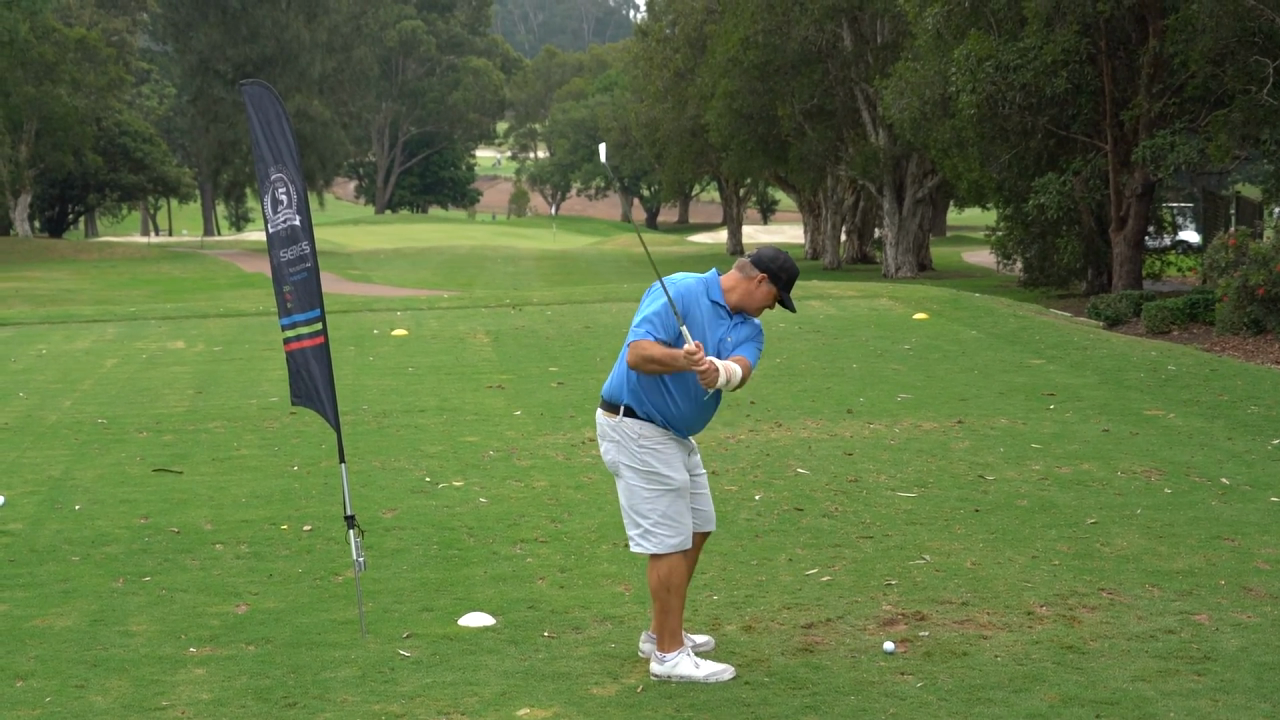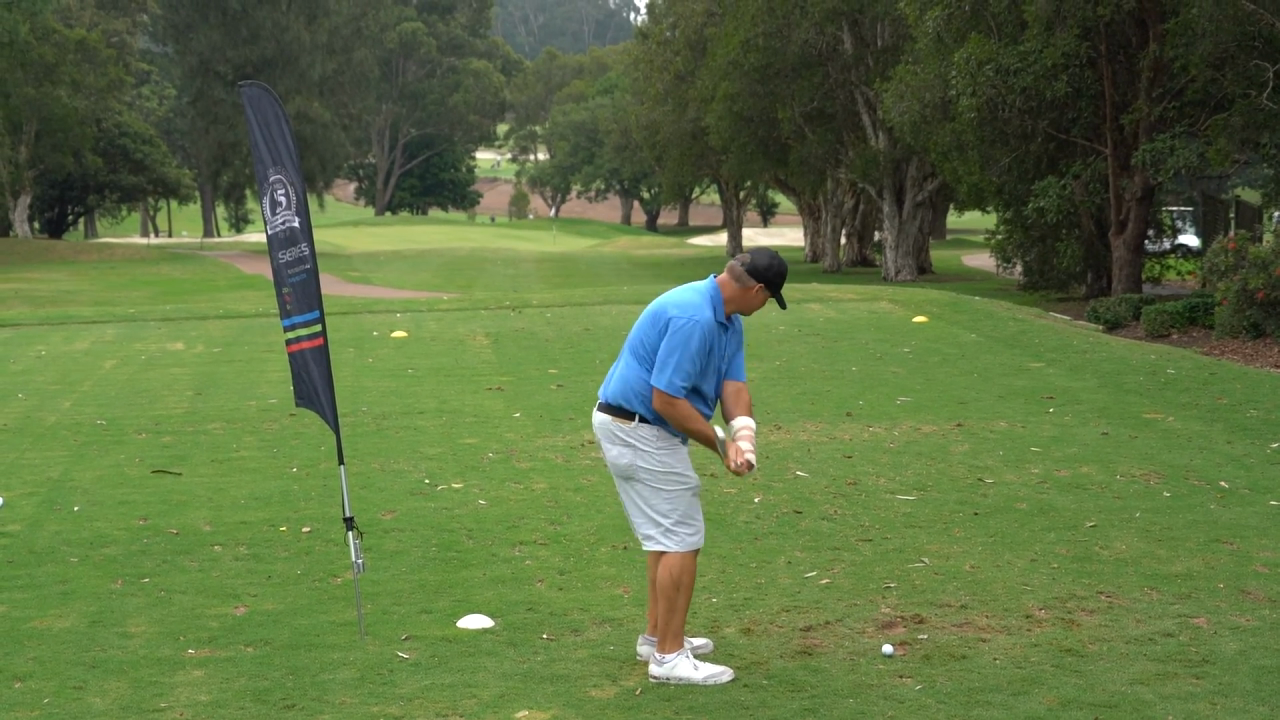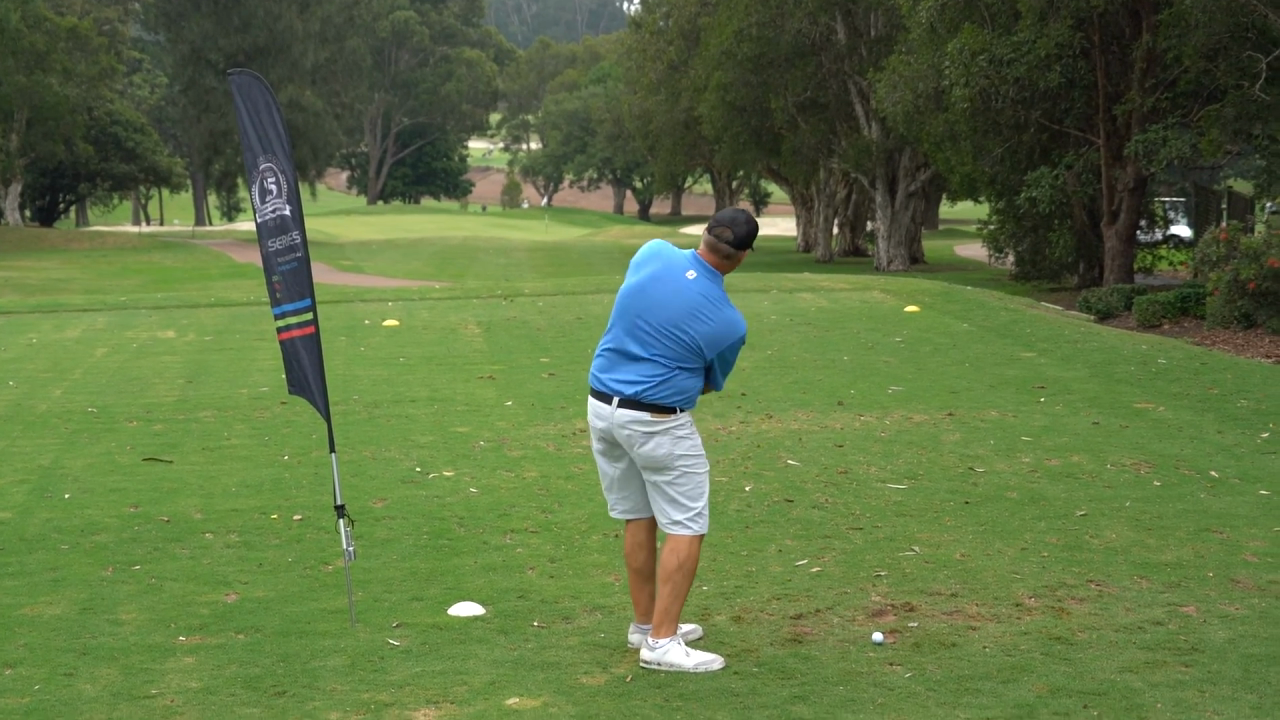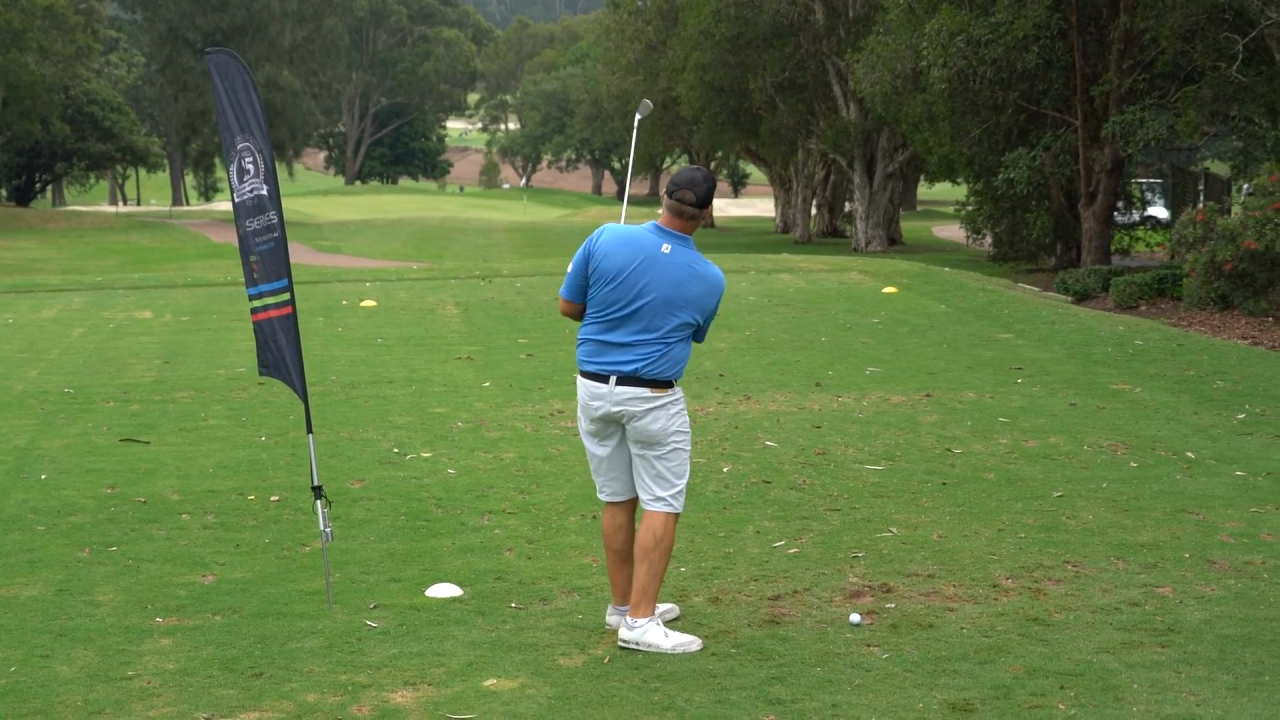
dt=0.3s
person 1, frame 1
left shoulder: (749, 329)
right shoulder: (679, 289)
left elbow: (739, 370)
right elbow: (635, 354)
left wrist: (719, 371)
right wrist: (682, 360)
left hip: (673, 434)
right hip: (636, 429)
left knee: (694, 531)
right knee: (669, 542)
left ankle: (661, 633)
right ankle: (669, 654)
person 1, frame 2
left shoulder: (728, 322)
right shoulder: (693, 318)
left elbow: (734, 385)
right elbow: (664, 400)
left wrist: (743, 441)
right wrist: (721, 445)
left hip: (623, 424)
right hip: (640, 432)
left knee: (664, 534)
right knee: (680, 542)
left ankle: (658, 636)
right ankle: (669, 656)
person 1, frame 3
left shoulder: (653, 254)
right shoulder: (728, 324)
left hip: (603, 408)
right hip: (658, 423)
left knee: (639, 517)
right knee: (686, 527)
left ankle: (647, 623)
right ankle: (661, 641)
person 1, frame 4
left shoulder: (605, 239)
right shoulder: (709, 279)
left elbow: (568, 306)
left hip: (594, 388)
right hip: (652, 398)
left knee: (617, 500)
right knee: (661, 506)
left ankle: (624, 605)
right ankle: (640, 621)
